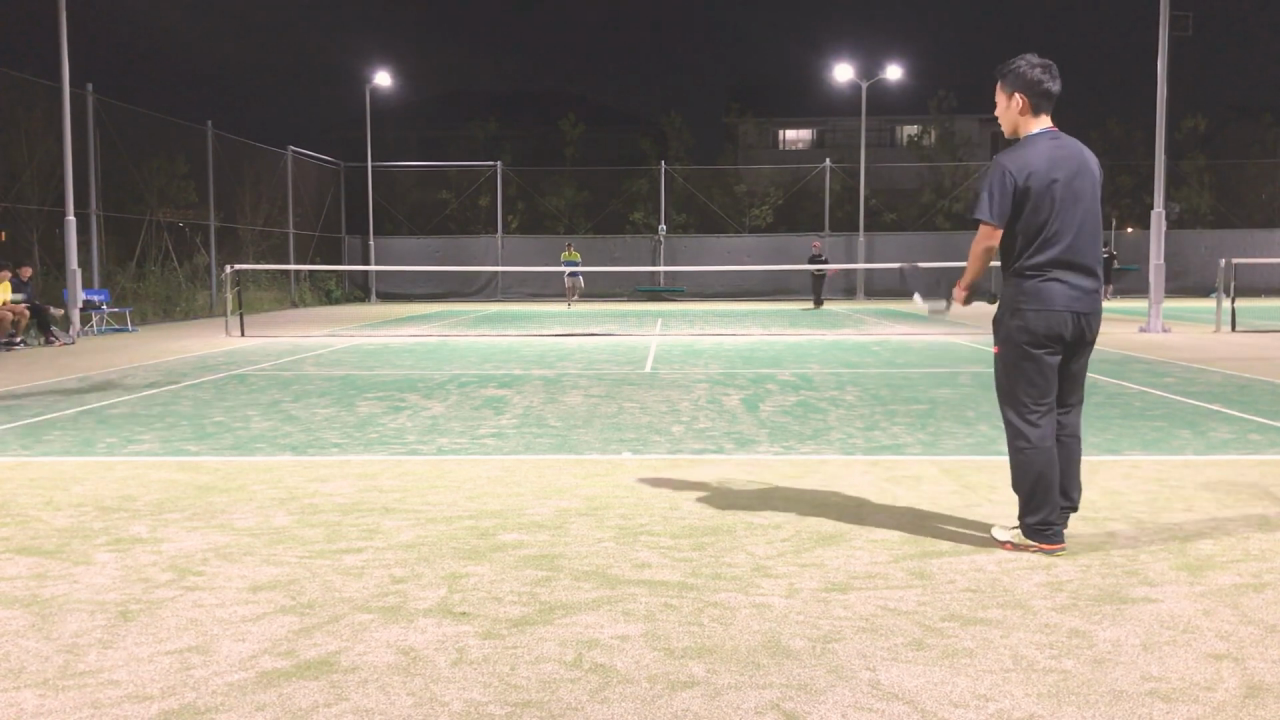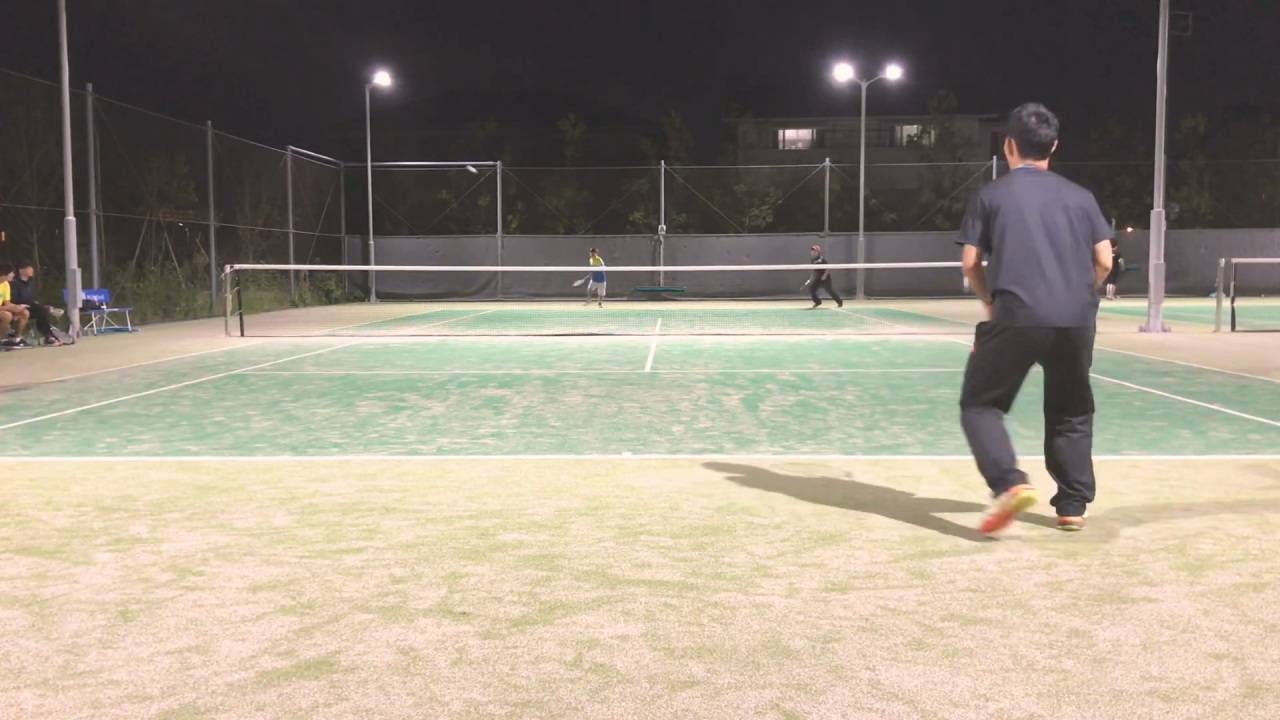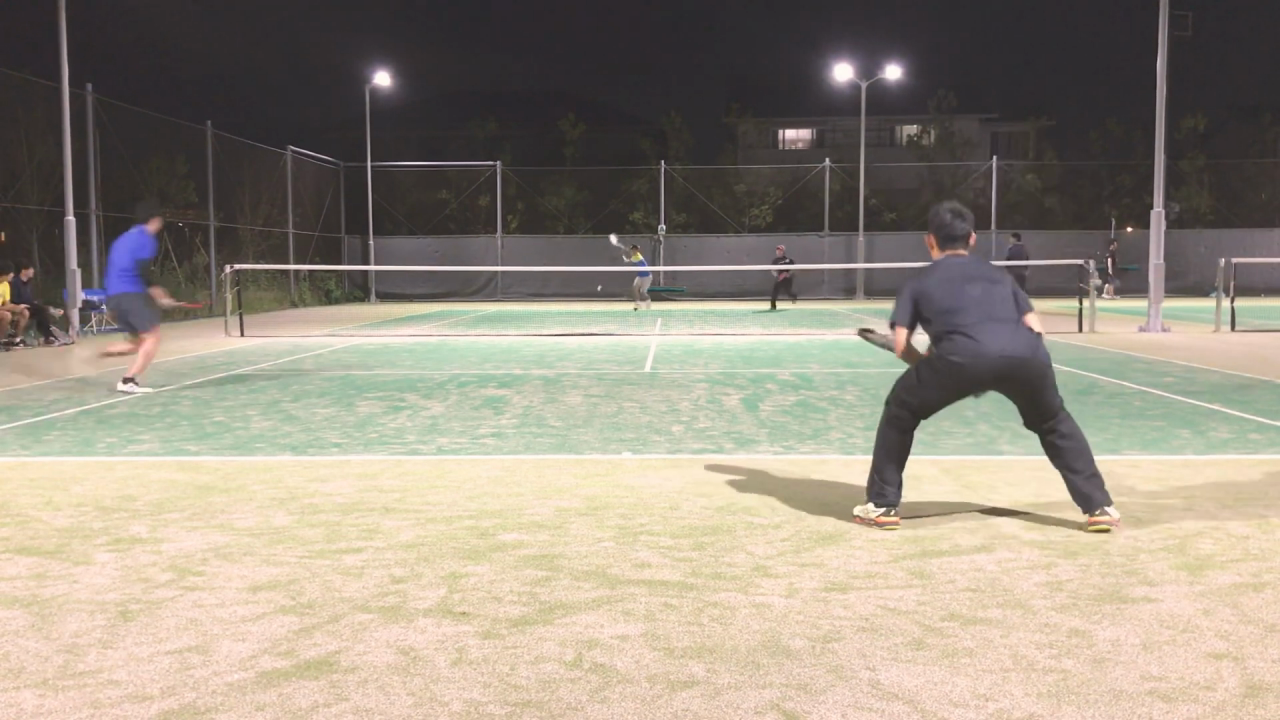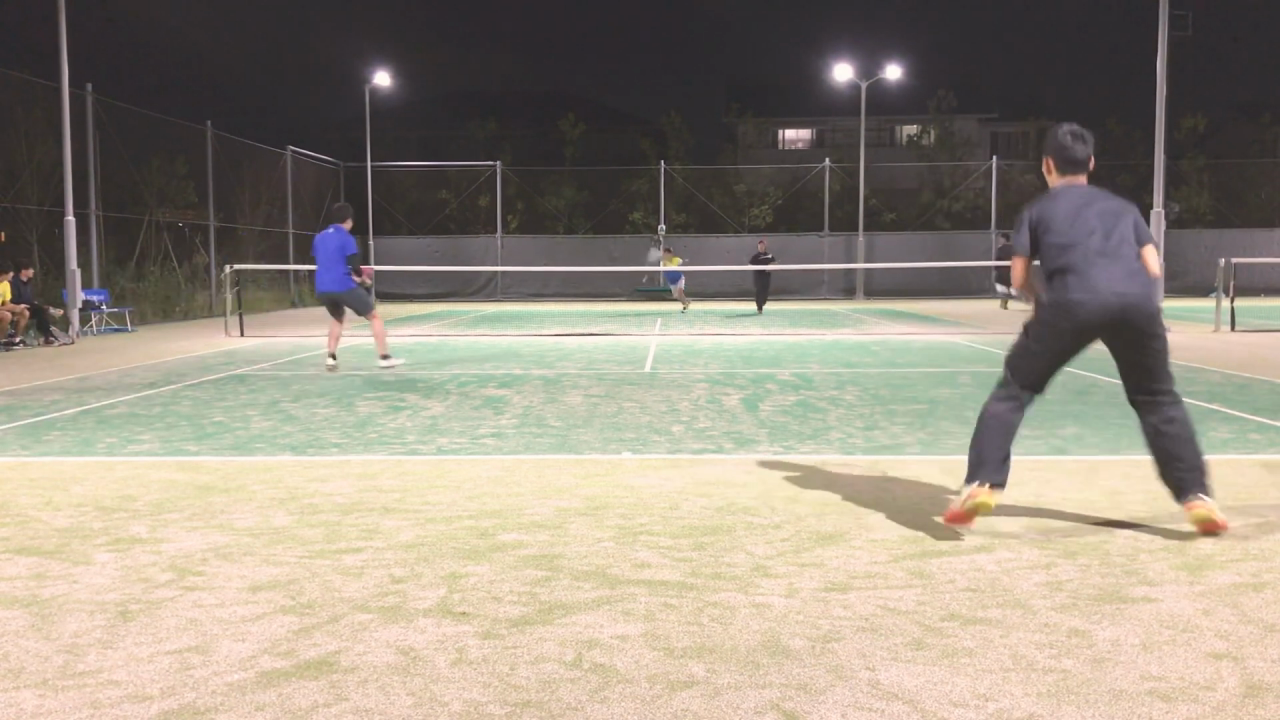
dt=0.7s
person 1, frame 1
left shoulder: (1012, 164)
right shoulder: (1087, 158)
left elbow: (990, 239)
right elbow: (1080, 229)
left wrist: (964, 286)
left hip: (1032, 307)
right hip: (1084, 304)
left knee: (1029, 420)
right knee: (1065, 415)
left ankle: (1042, 530)
right ankle: (1059, 511)
person 1, frame 2
left shoulder: (991, 196)
right shoulder: (1081, 197)
left elbow: (971, 264)
right elbow: (1104, 262)
left wrist: (989, 301)
left hip: (1018, 318)
right hip: (1076, 319)
left knee: (979, 405)
right knee: (1071, 413)
left ankle: (1010, 482)
right ankle: (1074, 505)
person 1, frame 3
left shoulder: (919, 282)
right shoulder: (999, 275)
left elbow: (900, 344)
right elbow: (1036, 329)
left wrist: (924, 366)
left hip: (961, 356)
right hip: (1025, 354)
left knee: (901, 410)
right knee: (1054, 422)
left ankle: (882, 505)
right ankle: (1099, 507)
person 1, frame 4
left shoulder: (1038, 210)
right shoulder: (1123, 207)
left elbow: (1018, 278)
right elbow: (1153, 269)
left wrist: (1043, 295)
left hip: (1073, 301)
right hip: (1135, 301)
left knee: (1014, 390)
right knee: (1159, 401)
left ankle: (982, 484)
right ankle: (1196, 496)
